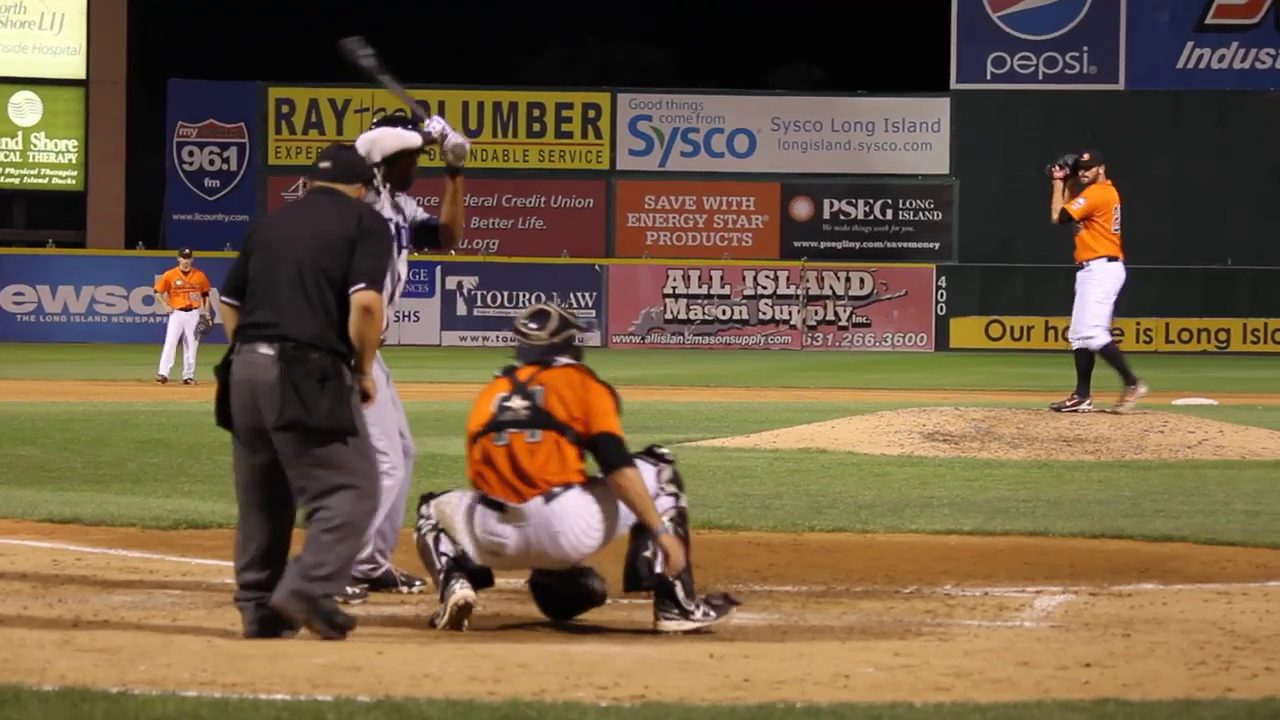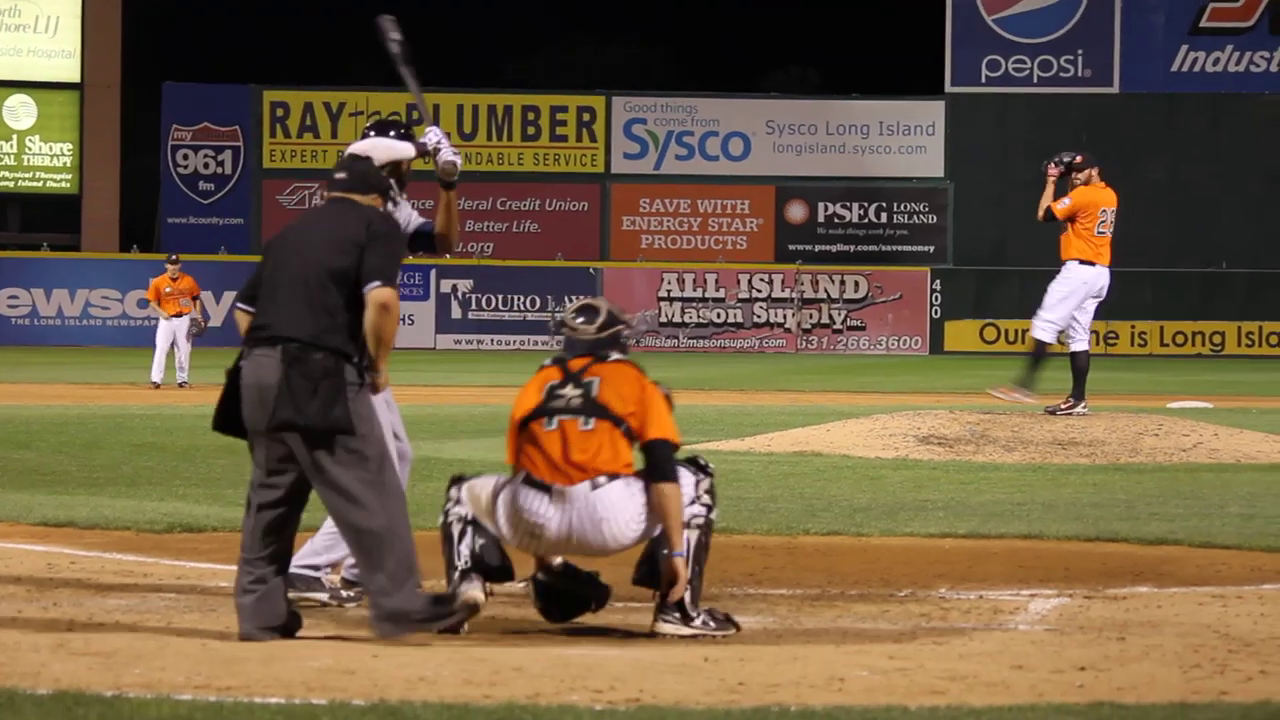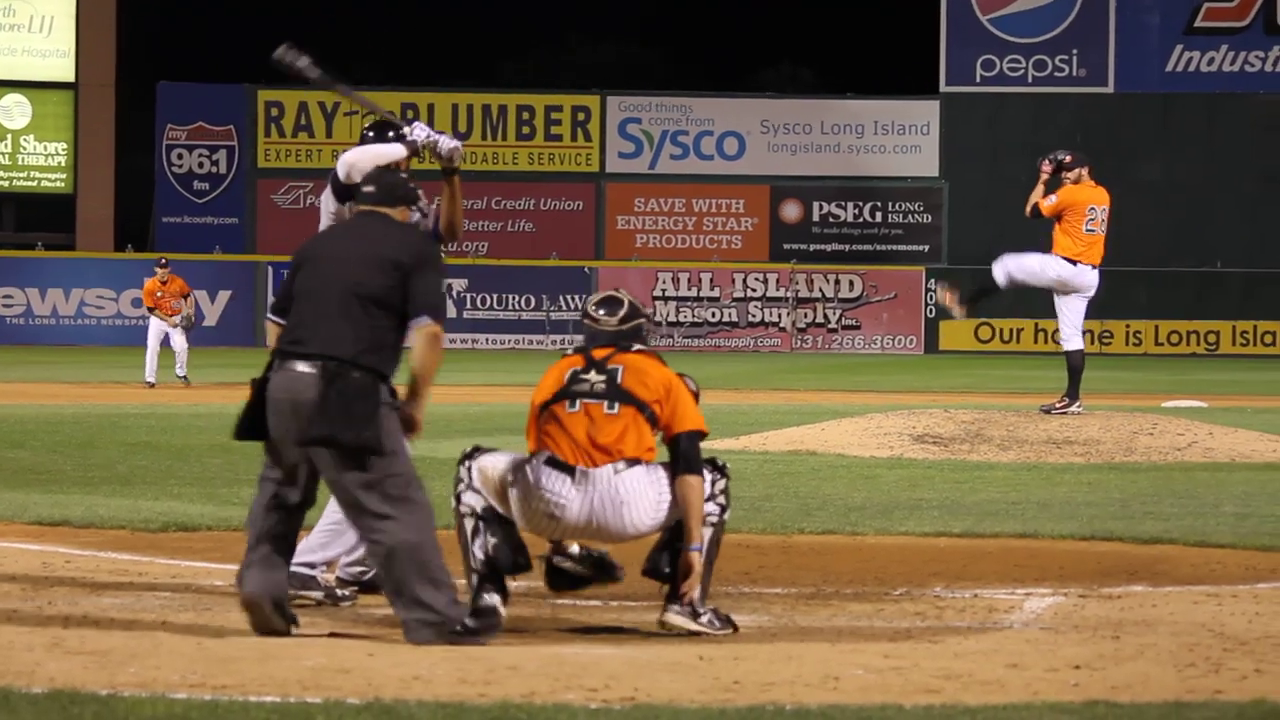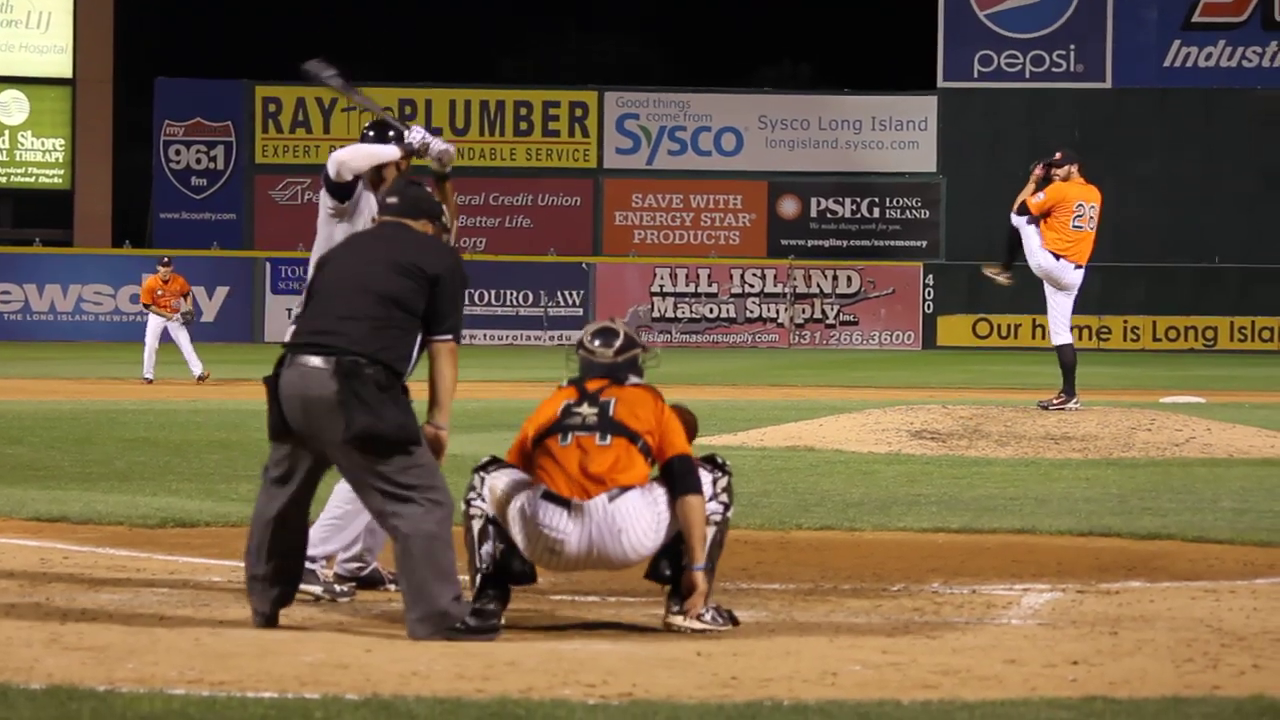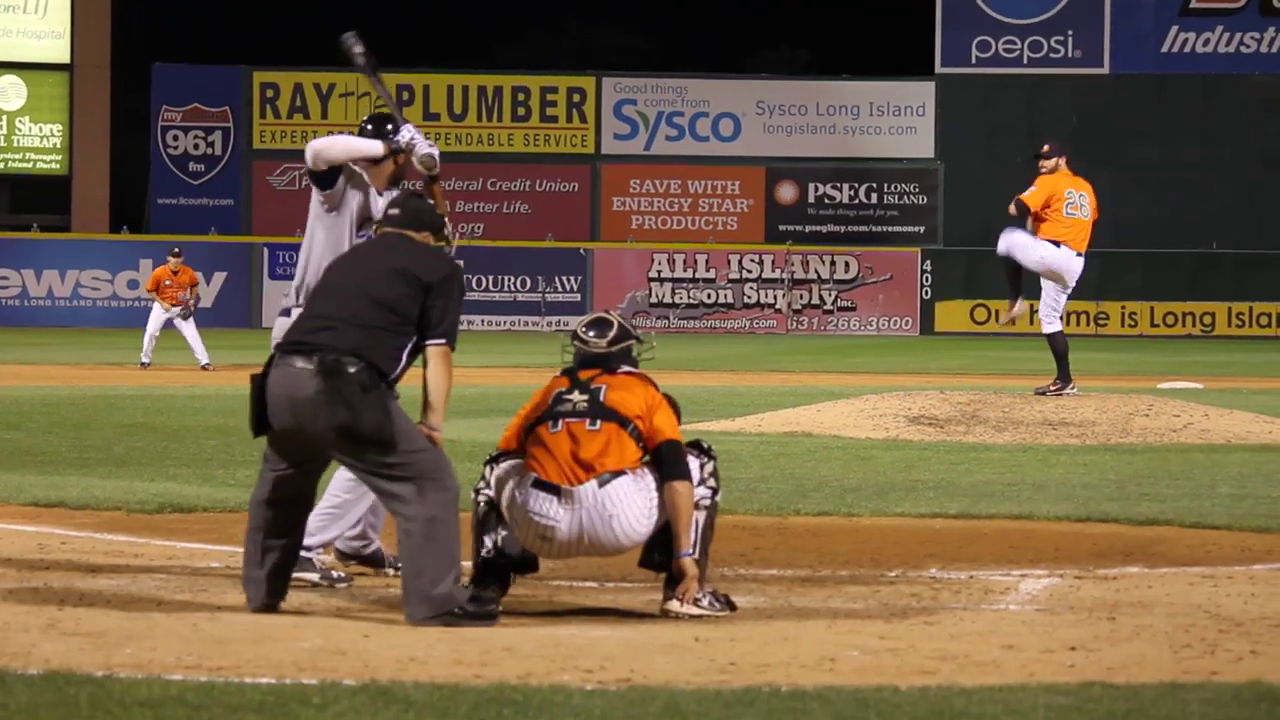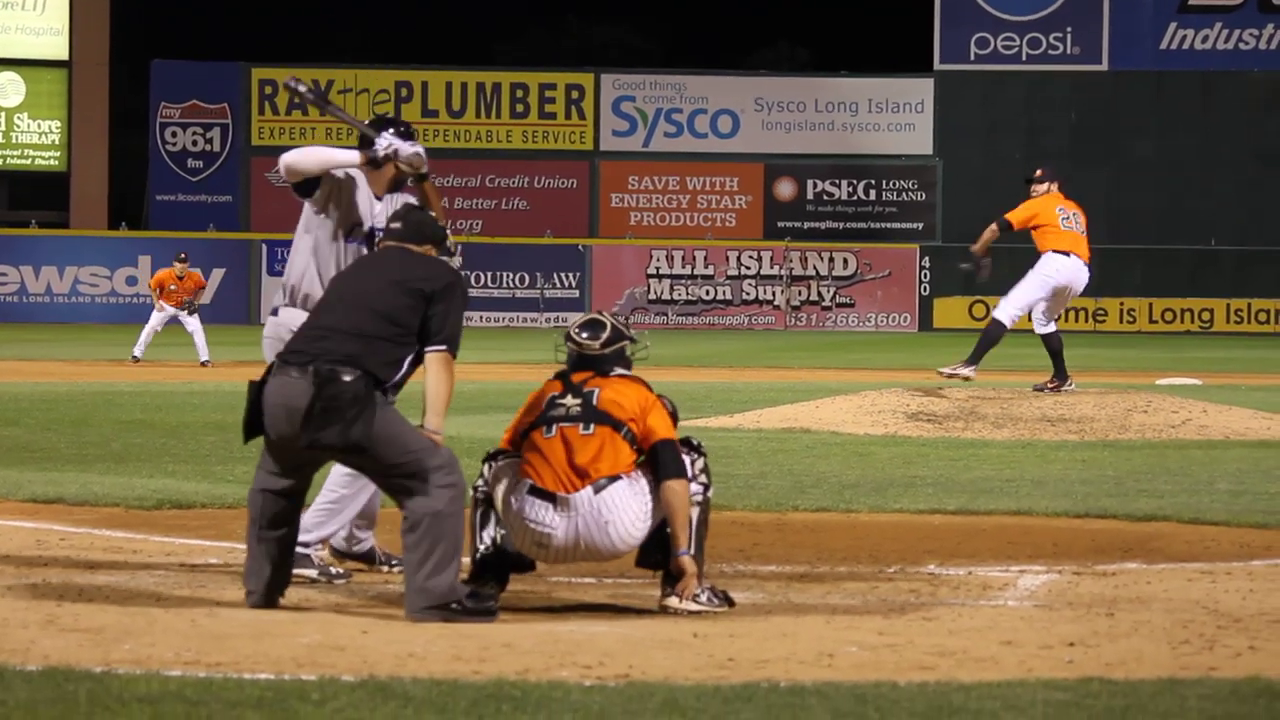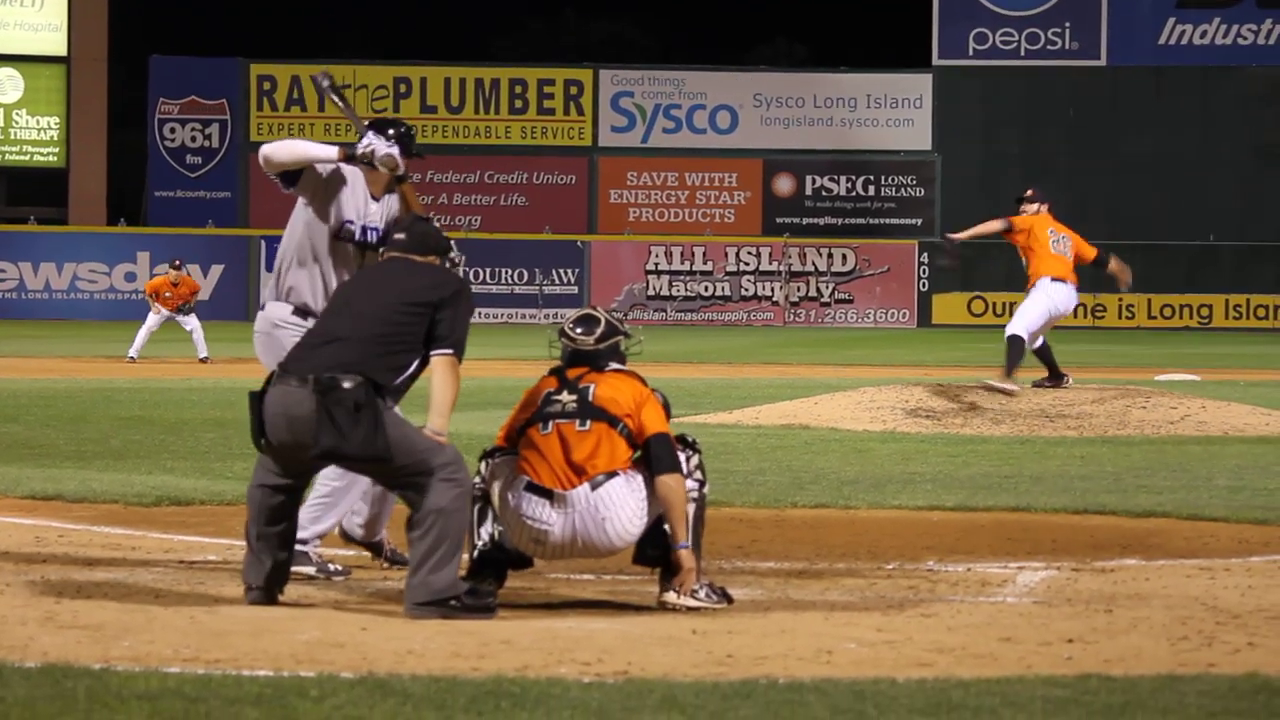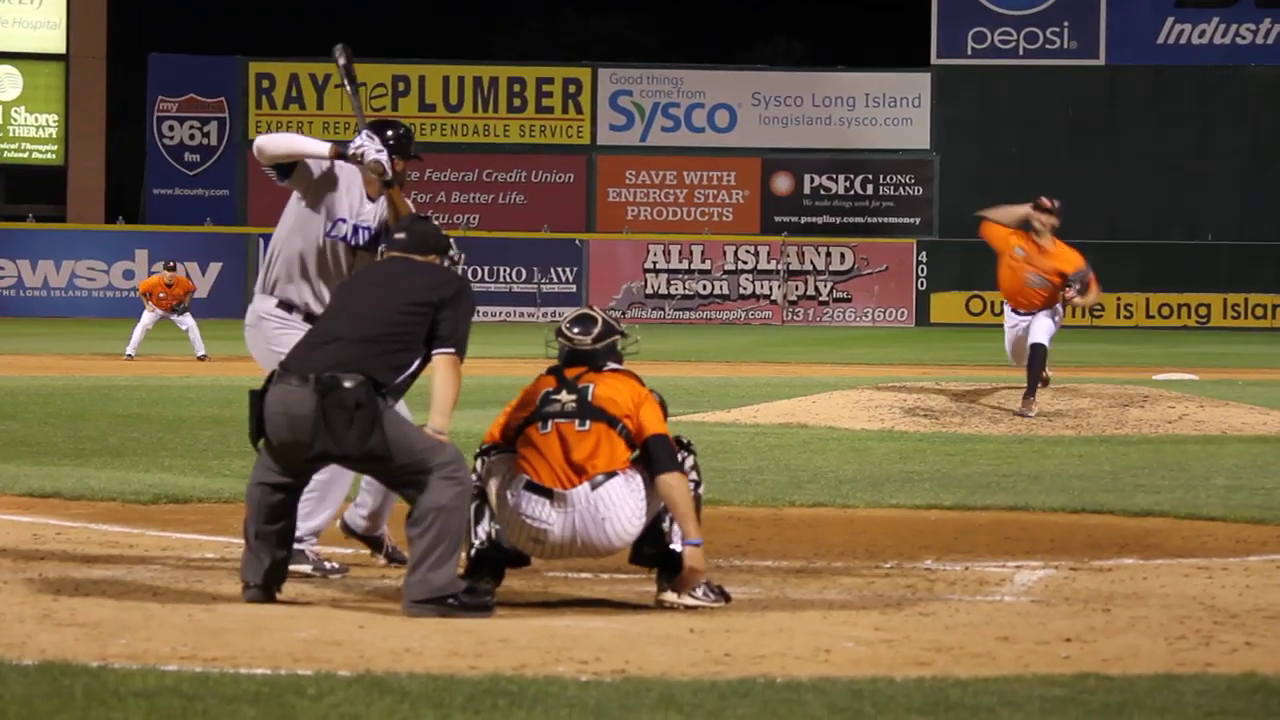
dt=0.2s
person 1, frame 1
left shoulder: (403, 205)
right shoulder: (360, 187)
left elbow: (447, 235)
right elbow: (369, 143)
left wrist: (454, 171)
right wrist: (424, 135)
left knee: (399, 454)
right knee: (382, 465)
left ankle: (370, 565)
person 1, frame 2
left shoulder: (396, 208)
left elbow: (443, 242)
right elbow: (360, 153)
left wrist: (447, 184)
right wrist: (420, 145)
left knee: (395, 455)
left ankle: (362, 568)
right ankle: (305, 570)
person 1, frame 3
right shoulder: (346, 192)
left elbow: (447, 232)
right elbow: (351, 162)
left wrist: (449, 172)
right wrist: (411, 145)
left ankle: (357, 566)
right ankle: (302, 568)
person 1, frame 4
right shoulder: (350, 191)
left elbow: (443, 231)
right elbow: (340, 160)
left wrist: (442, 175)
right wrist: (408, 148)
left ankle: (358, 562)
right ankle: (304, 562)
person 1, frame 5
left shoulder: (395, 200)
right shoulder: (345, 180)
right elbow: (318, 150)
left wrist: (431, 174)
right wrist: (390, 146)
left ankle: (358, 540)
right ankle: (300, 550)
person 1, frame 6
left shoulder: (397, 203)
right shoulder: (339, 182)
right elbow: (290, 163)
left wrist: (421, 176)
right wrist: (364, 156)
right hip: (298, 331)
left ankle: (351, 538)
right ankle: (300, 547)
person 1, frame 7
left shoulder: (394, 204)
right shoulder: (330, 178)
right elbow: (270, 155)
left wrist: (399, 177)
right wrist: (347, 153)
right hip: (288, 326)
left ankle: (366, 526)
right ankle: (296, 546)
person 1, frame 8
left shoulder: (390, 205)
right shoulder: (327, 175)
right elbow: (264, 146)
left wrist: (388, 182)
right wrist: (339, 150)
right hip: (277, 320)
left ankle: (368, 521)
right ankle: (294, 545)
person 2, frame 1
left shoulder: (270, 221)
right shoulder: (367, 220)
left elbow: (229, 304)
right elbow: (366, 304)
right wrist: (364, 369)
left hip: (247, 367)
right hip: (312, 373)
left knee: (262, 495)
right knee: (348, 488)
left ankle: (260, 606)
right ankle: (304, 592)
person 2, frame 2
left shoulder: (288, 230)
right shoulder: (377, 225)
left elbow: (244, 311)
right elbow: (381, 300)
right wrist: (378, 364)
left hip: (257, 370)
right hip: (320, 375)
left knee: (271, 495)
right knee: (369, 491)
left ankle: (260, 609)
right ankle: (401, 607)
person 2, frame 3
left shoulder: (317, 242)
right shoulder: (416, 244)
left elbow: (275, 325)
right elbow: (426, 333)
right wrist: (415, 402)
left hip: (284, 382)
right hip: (348, 391)
left knee: (285, 491)
right knee: (397, 506)
left ankle: (262, 586)
right ankle: (434, 619)
person 2, frame 4
left shoulder: (340, 249)
right shoulder: (440, 257)
right elbow: (443, 347)
right wrist: (438, 420)
left hip: (295, 377)
right hip: (359, 390)
left knee: (283, 485)
right knee: (420, 498)
left ankle: (265, 598)
right ankle: (437, 616)
person 2, frame 5
left shoulder: (348, 258)
right shoulder: (440, 265)
right elbow: (438, 351)
right wrist: (433, 424)
left hip: (282, 379)
right hip: (345, 387)
left knee: (280, 483)
right knee: (428, 481)
left ankle: (262, 589)
right ankle: (435, 601)
person 2, frame 6
left shoulder: (353, 270)
right shoulder: (442, 276)
right elbow: (439, 358)
right wrist: (433, 429)
left hip: (280, 389)
right hip: (342, 397)
left knee: (276, 478)
right knee: (437, 475)
left ankle: (261, 585)
right ankle: (435, 595)
person 2, frame 7
left shoulder: (358, 279)
right shoulder: (449, 285)
right elbow: (444, 361)
right wrist: (436, 431)
left hip: (280, 398)
right hip: (342, 404)
left knee: (275, 476)
right knee: (444, 472)
left ankle: (261, 581)
right ankle: (434, 592)
person 2, frame 8
left shoulder: (358, 278)
right shoulder: (449, 284)
right elbow: (446, 360)
right wrist: (437, 429)
left hip: (281, 398)
right hip: (343, 404)
left knee: (273, 475)
right knee: (445, 470)
left ankle: (258, 579)
right ankle: (433, 591)
person 3, frame 1
left shoulder: (489, 394)
right shoulder: (582, 385)
right elbow: (615, 464)
right wrist: (660, 532)
left hip: (496, 535)
right hip: (570, 527)
left knee: (433, 512)
right knee: (659, 470)
left ankle: (456, 584)
right ankle: (675, 606)
person 3, frame 2
left shoulder: (536, 385)
right shoulder: (636, 383)
right elbow: (664, 472)
left wrist: (543, 559)
right wrist: (678, 553)
left hip: (532, 518)
right hip: (608, 517)
left knee: (463, 493)
right knee: (696, 480)
left ankle: (466, 588)
right ankle: (678, 612)
person 3, frame 3
left shoulder: (558, 371)
right shoulder: (661, 374)
right elbow: (688, 465)
left wrist: (559, 537)
right wrist: (695, 546)
left hip: (552, 499)
right hip: (624, 503)
left knee: (475, 471)
right knee: (712, 483)
left ankle: (488, 596)
right ankle: (685, 602)
person 3, frame 4
left shoulder: (553, 403)
right shoulder: (652, 405)
left elbow: (510, 470)
right elbow: (685, 487)
right wrist: (696, 566)
left hip: (548, 536)
right hip: (627, 531)
left knee: (487, 482)
right knee: (713, 479)
left ankle: (488, 600)
right ankle: (688, 605)
person 3, frame 5
left shoulder: (546, 393)
right shoulder: (644, 392)
left elbow: (506, 457)
right elbow: (676, 474)
right wrist: (685, 553)
left hip: (539, 526)
right hip: (619, 519)
left knee: (497, 472)
right knee: (697, 463)
left ankle: (487, 586)
right ankle: (685, 592)
person 3, frame 6
left shoulder: (542, 395)
right shoulder: (638, 394)
left elbow: (507, 456)
right elbow: (670, 473)
right wrist: (683, 551)
left hip: (536, 530)
right hip: (614, 524)
left knee: (496, 468)
right knee: (688, 460)
left ankle: (485, 582)
right ankle: (683, 587)
person 3, frame 7
left shoulder: (537, 391)
right shoulder: (634, 389)
left elbow: (504, 452)
right elbow: (666, 467)
right wrist: (684, 544)
left hip: (533, 528)
right hip: (611, 520)
left knee: (493, 465)
right knee: (684, 457)
left ankle: (483, 578)
right ankle: (680, 583)
person 3, frame 8
left shoulder: (533, 391)
right shoulder: (631, 389)
left elbow: (487, 451)
right elbow: (666, 467)
right wrist: (693, 543)
left hip: (531, 527)
right hip: (609, 522)
left knee: (490, 463)
right knee: (680, 459)
left ankle: (480, 578)
right ankle: (677, 581)
person 4, frame 1
left shoulder: (1097, 192)
right shoulder: (1105, 191)
left elbow: (1058, 216)
right elbow: (1078, 212)
left wrist: (1059, 184)
right wrist: (1063, 183)
left hip: (1101, 269)
right hip: (1095, 270)
left knee: (1092, 333)
right knee: (1079, 334)
left ankle: (1132, 384)
right ankle: (1082, 396)
person 4, frame 2
left shoulder: (1083, 194)
right shoulder: (1108, 195)
left elbow: (1044, 215)
left wrist: (1051, 182)
right wrist: (1058, 180)
left hip: (1080, 272)
right hip: (1100, 275)
left knee: (1044, 325)
right knee: (1077, 336)
left ankle: (1025, 386)
right ankle: (1077, 398)
person 4, frame 3
left shoulder: (1071, 193)
right shoulder: (1103, 195)
left elbow: (1031, 211)
left wrist: (1042, 179)
right wrist: (1051, 177)
left hip: (1063, 269)
right hip: (1089, 275)
left knee: (1006, 266)
right knee: (1072, 335)
left ankle: (963, 302)
right ankle: (1072, 398)
person 4, frame 4
left shoulder: (1058, 190)
right shoulder: (1095, 194)
left elbow: (1019, 207)
left wrist: (1032, 181)
right wrist: (1040, 183)
left hip: (1049, 262)
right hip: (1074, 273)
left knee: (1018, 217)
right knee: (1060, 331)
left ankle: (1005, 268)
right ankle: (1068, 394)
person 4, frame 5
left shoulder: (1049, 181)
right shoulder: (1086, 188)
left elbow: (1015, 209)
left wrist: (1030, 216)
left hip: (1050, 252)
right hip: (1074, 262)
left knee: (1008, 239)
right knee: (1050, 318)
left ankle: (1015, 301)
right ankle: (1064, 380)
person 4, frame 6
left shoulder: (1038, 205)
right shoulder: (1076, 210)
left elbow: (998, 226)
left wrist: (979, 247)
left hip: (1055, 264)
right hip: (1080, 273)
left knee: (1005, 311)
right knee: (1044, 320)
left ankle: (970, 364)
right ankle: (1061, 378)
person 4, frame 7
left shoulder: (1035, 223)
right shoulder: (1066, 234)
left elbow: (1002, 224)
right elbow: (1100, 259)
left wrist: (963, 235)
right wrist: (1122, 272)
left hip: (1050, 288)
right hip: (1068, 297)
left knee: (1016, 332)
right knee: (1031, 337)
left ankle: (1007, 378)
right ankle: (1057, 376)
person 4, frame 8
left shoulder: (1069, 257)
right shoulder: (1014, 239)
left elbow: (1093, 294)
right elbow: (986, 222)
left wrist: (1077, 299)
right wrist: (1025, 210)
left hip: (1046, 314)
right hip: (1015, 312)
left knee: (1038, 345)
right knee: (1017, 357)
left ankle: (1029, 398)
right ankle: (1038, 373)
